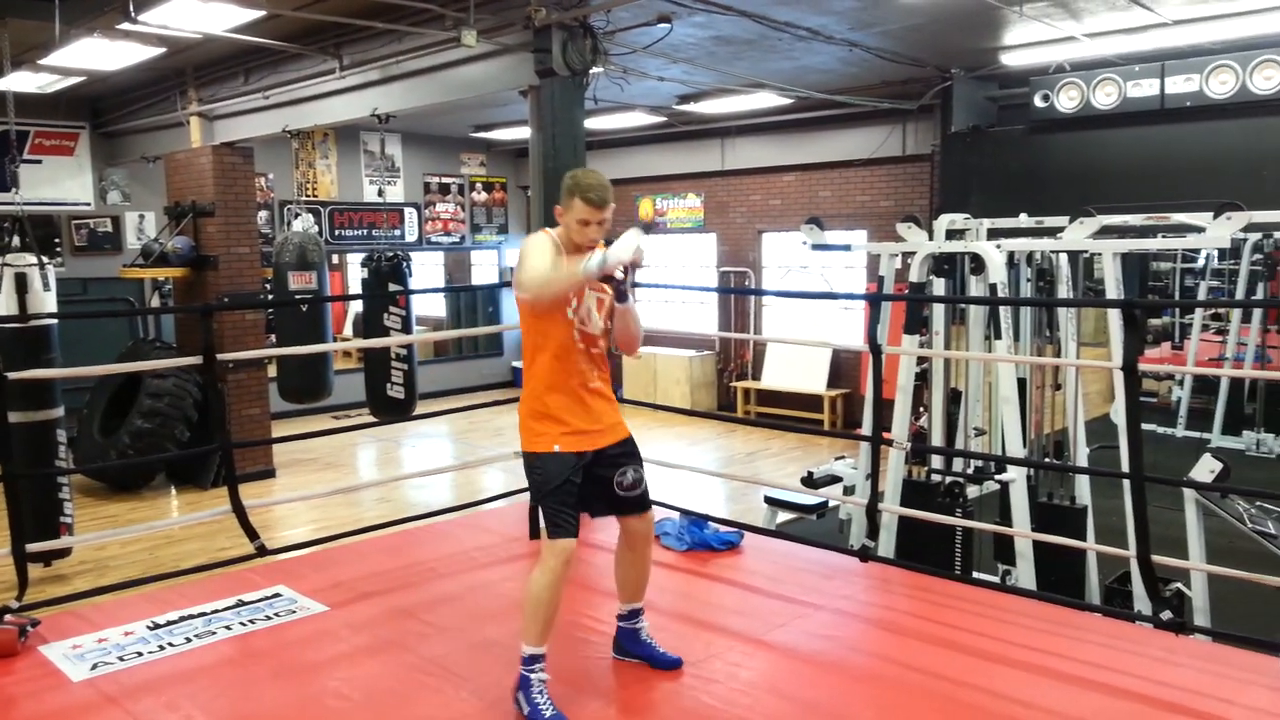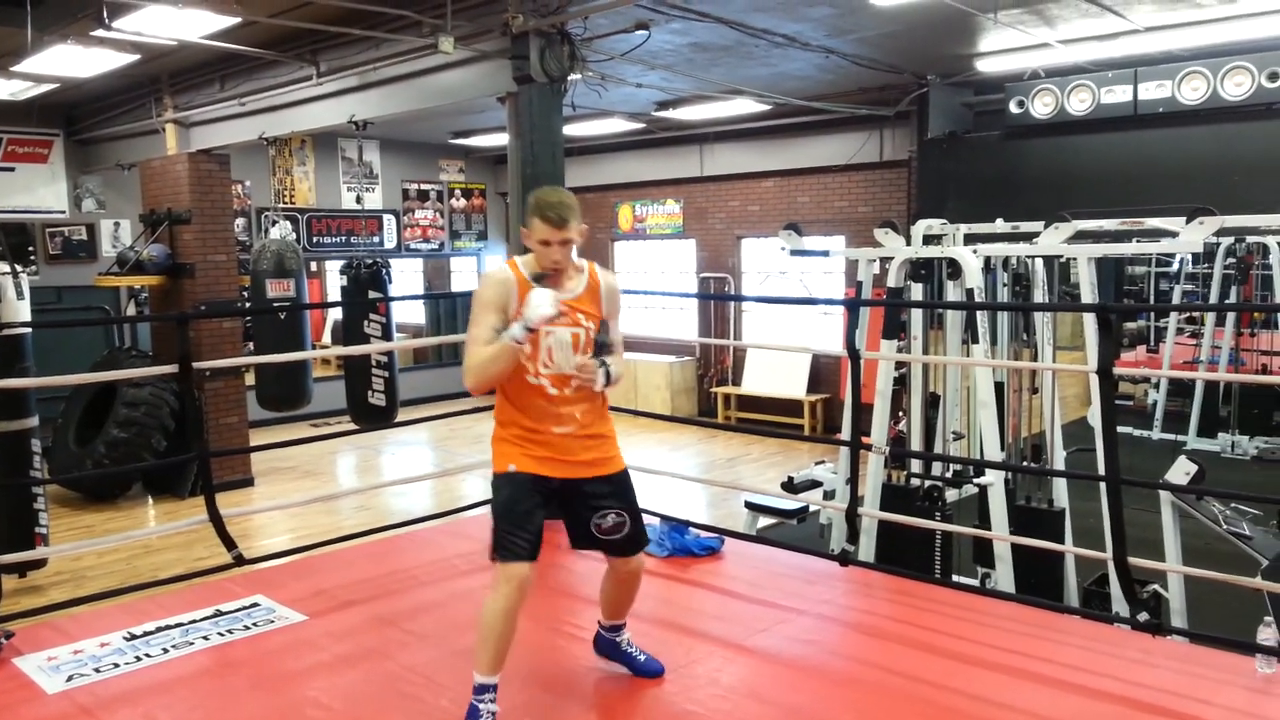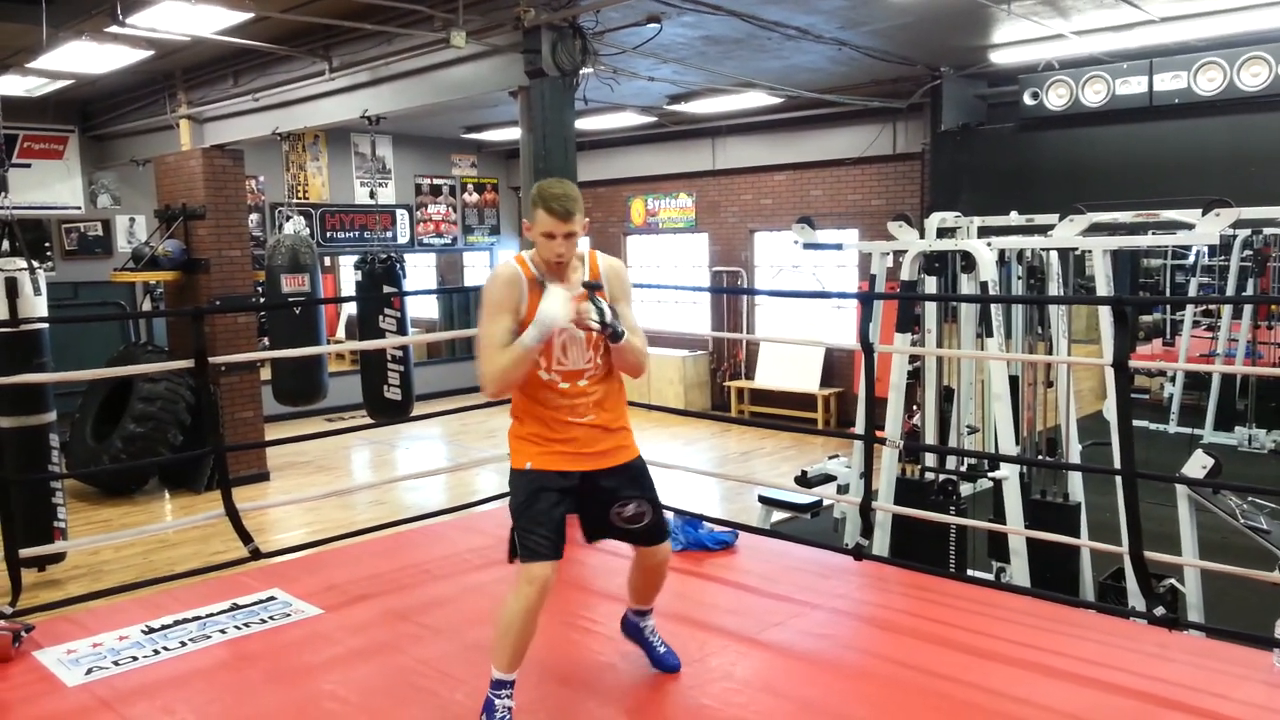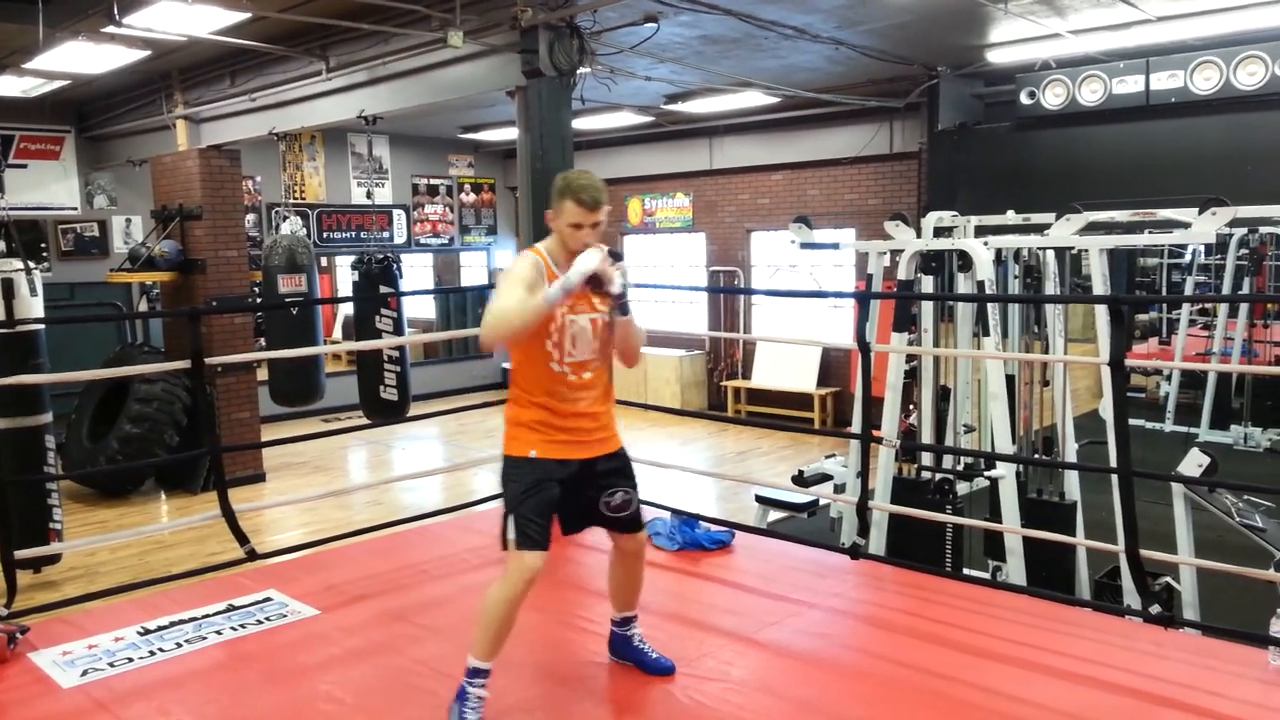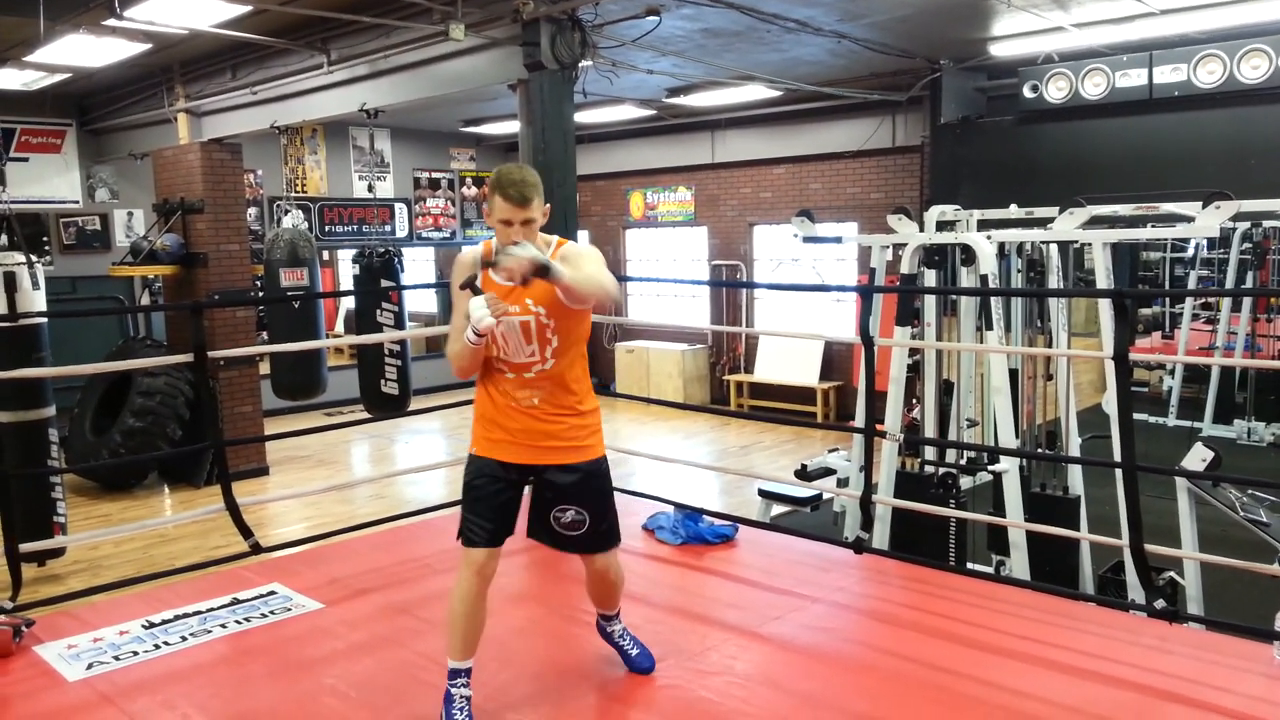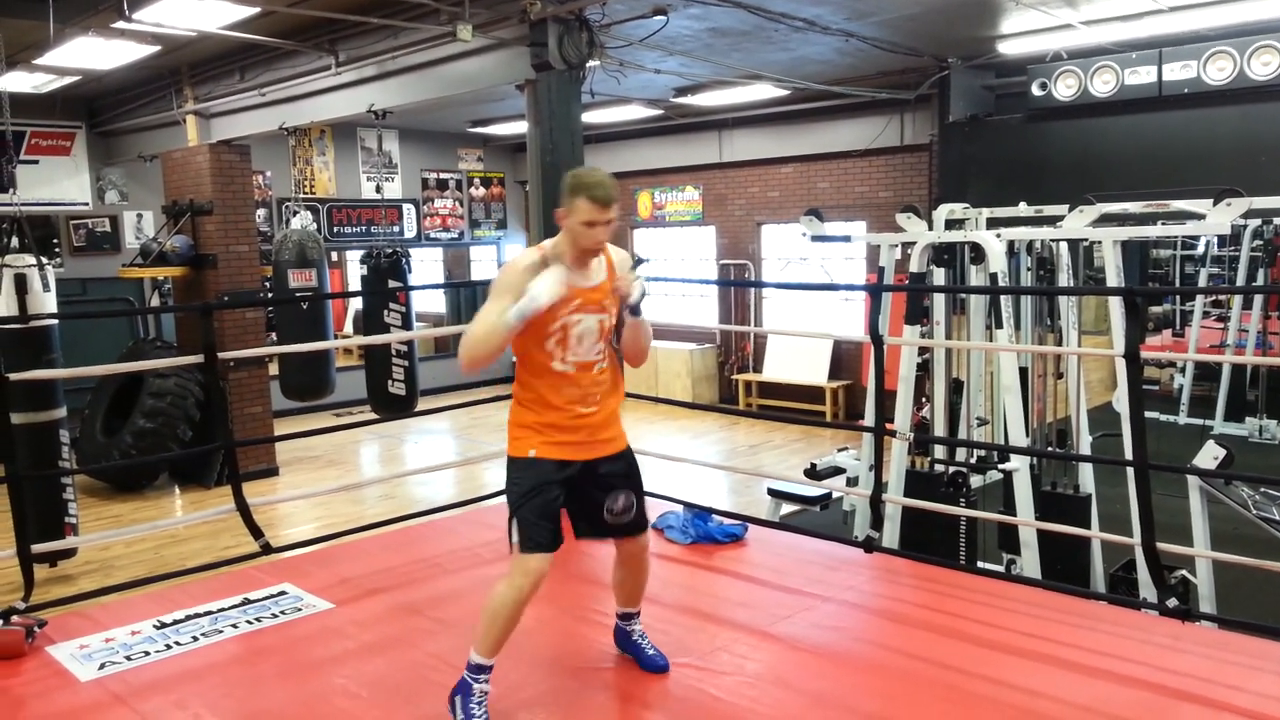
dt=0.4s
person 1, frame 1
left shoulder: (611, 261)
right shoulder: (540, 246)
left elbow: (628, 344)
right elbow: (533, 288)
left wrist: (622, 288)
right wrist: (605, 258)
left hip: (603, 420)
right hip: (552, 428)
left knee: (639, 523)
right knee: (558, 549)
left ankle: (629, 631)
right ankle: (531, 674)
person 1, frame 2
left shoulder: (604, 286)
right shoulder: (499, 283)
right elbow: (474, 381)
left wrist: (608, 371)
right wrist: (523, 324)
left hip: (595, 455)
right hip: (522, 458)
left knee: (629, 561)
right knee: (512, 577)
left ankle: (611, 636)
person 1, frame 3
left shoulder: (610, 271)
right shoulder: (506, 281)
left elbow: (637, 367)
right elbow: (492, 381)
left wrist: (613, 327)
right wrist: (540, 328)
left hip: (612, 445)
right hip: (540, 454)
left knee: (656, 551)
right knee: (535, 577)
left ankle: (638, 620)
person 1, frame 4
left shoulder: (604, 266)
right shoulder: (526, 270)
left elbow: (631, 356)
right elbow: (498, 331)
left wrist: (620, 300)
right wrist: (572, 278)
left hip: (598, 436)
right hip: (535, 442)
left knee: (632, 538)
right knee: (524, 565)
left ankle: (624, 635)
person 1, frame 5
left shoulder: (570, 255)
right shoulder: (470, 264)
left elbow: (607, 294)
right elbow: (460, 368)
left wrist: (541, 264)
right wrist: (475, 327)
left hip: (570, 441)
right hip: (495, 442)
left knee: (602, 559)
right knee: (477, 564)
left ankle: (611, 625)
person 1, frame 6
left shoulder: (617, 263)
right shoulder: (527, 268)
left elbow: (635, 357)
right elbow: (470, 357)
left wrist: (634, 306)
right wrist: (528, 305)
left hip: (605, 438)
right hip: (539, 443)
left knee: (634, 542)
right knee: (530, 568)
left ankle: (628, 629)
